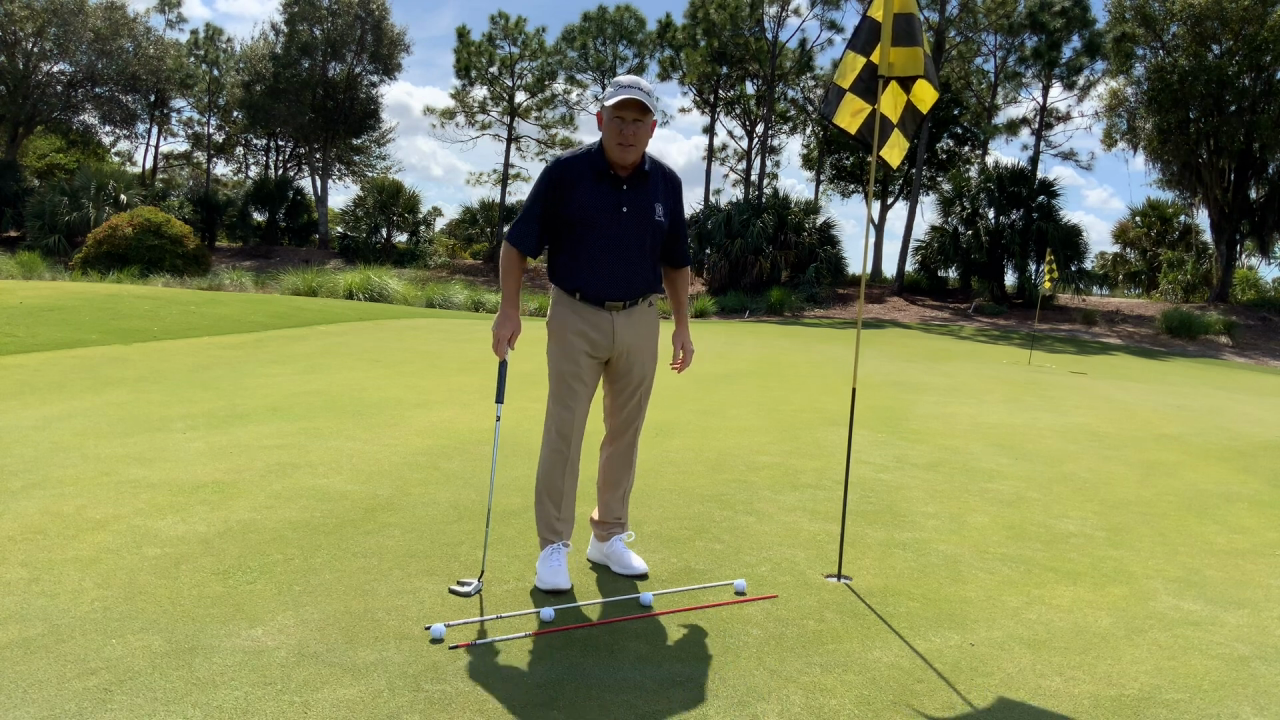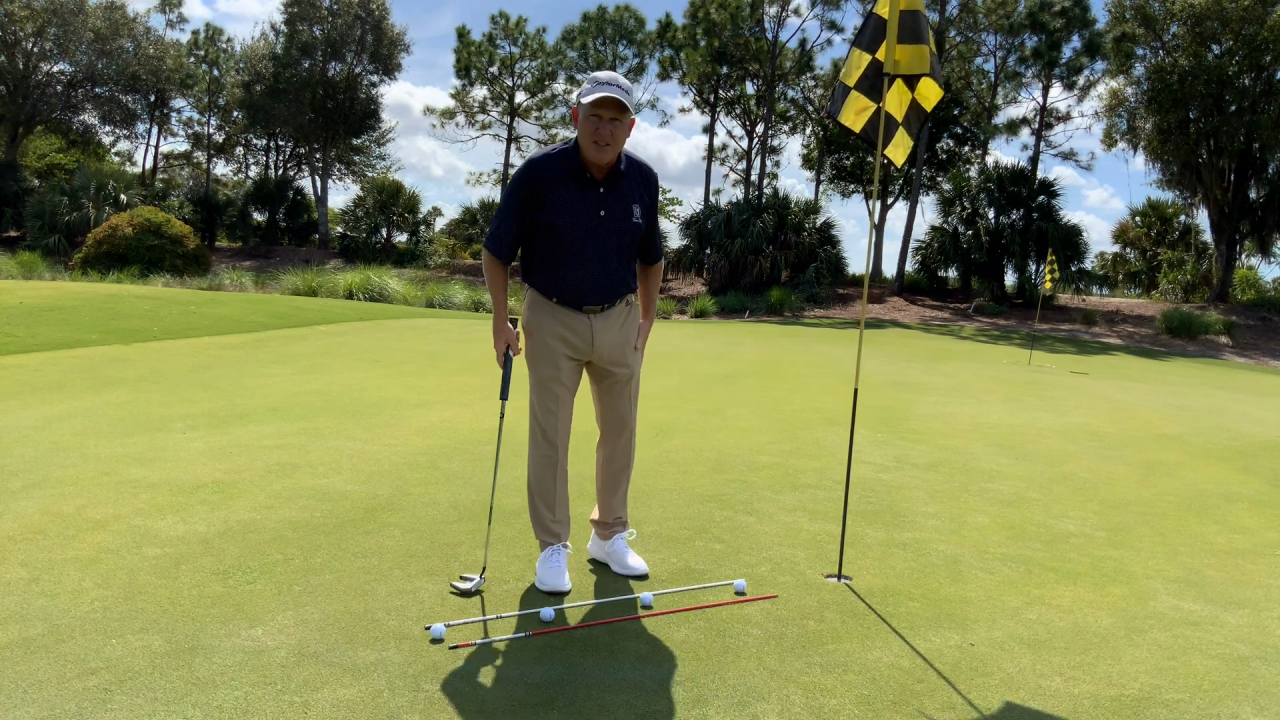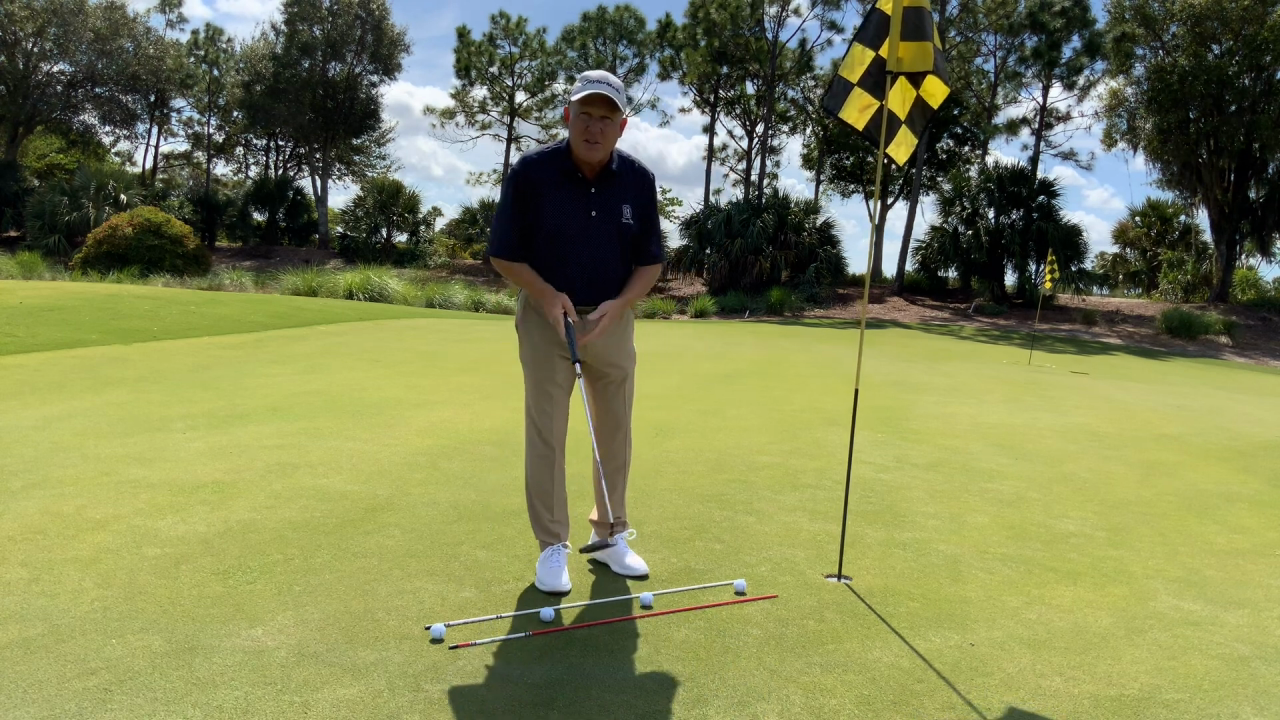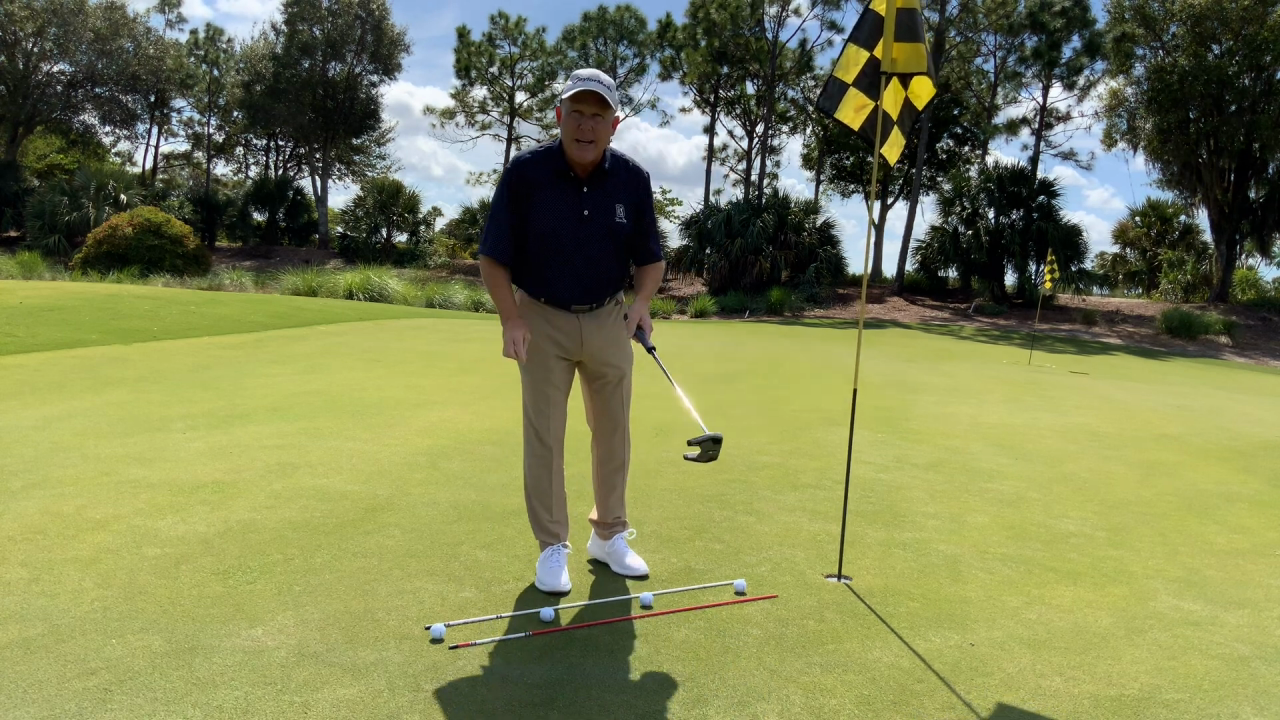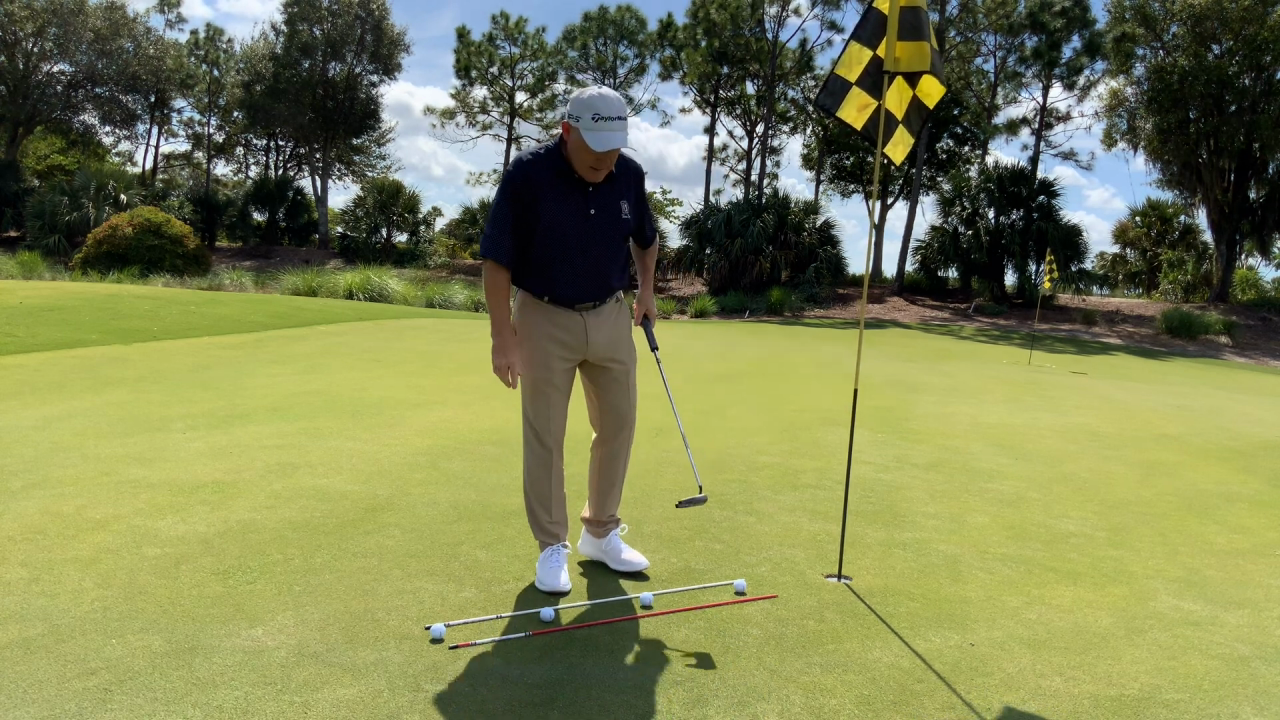
dt=0.5s
person 1, frame 1
left shoulder: (666, 182)
right shoulder: (564, 172)
left elbow: (676, 261)
right elbow: (517, 244)
left wrist: (682, 326)
right wrist: (509, 310)
left hip: (639, 320)
right hip: (576, 317)
left knee: (624, 433)
right knee: (563, 431)
left ankle: (609, 536)
right ankle: (554, 545)
person 1, frame 2
left shoulder: (643, 179)
right shoulder: (537, 174)
left elbow: (651, 255)
right elbow: (496, 250)
left wrist: (647, 316)
right wrist: (500, 316)
left hip: (617, 320)
right hip: (552, 320)
left knee: (620, 432)
right knee: (550, 435)
left ankle: (609, 535)
right ankle: (552, 547)
person 1, frame 3
left shoulder: (638, 179)
right shoulder: (530, 172)
left elbow: (650, 260)
right elbow: (503, 254)
left wrist: (619, 305)
right wrist: (544, 293)
left hip: (609, 320)
right hip: (547, 318)
left knee: (614, 432)
right knee: (547, 435)
left ankle: (610, 535)
right ankle: (552, 547)
person 1, frame 4
left shoulder: (633, 179)
right shoulder: (524, 172)
left elbow: (650, 257)
right elbow: (494, 256)
left wrist: (642, 303)
right wrist: (510, 320)
left hip: (607, 319)
right hip: (541, 320)
left knee: (613, 431)
right knee: (545, 437)
left ankle: (609, 534)
right ankle: (552, 547)
person 1, frame 5
left shoulder: (629, 174)
right shoulder: (526, 174)
left elbow: (644, 236)
right elbow: (496, 260)
left wrist: (646, 288)
right wrist: (502, 338)
left hip: (610, 316)
right hip: (544, 319)
left knee: (618, 425)
right knee: (545, 437)
left ankle: (601, 532)
right ankle: (552, 547)
